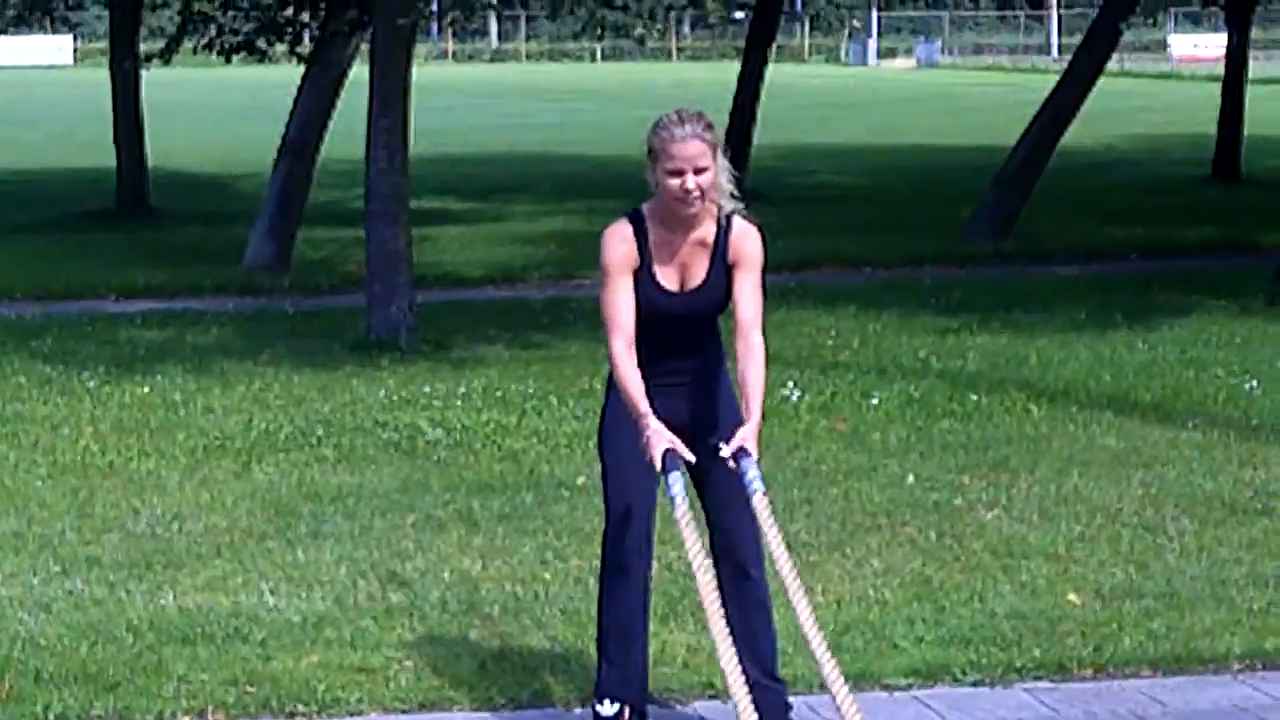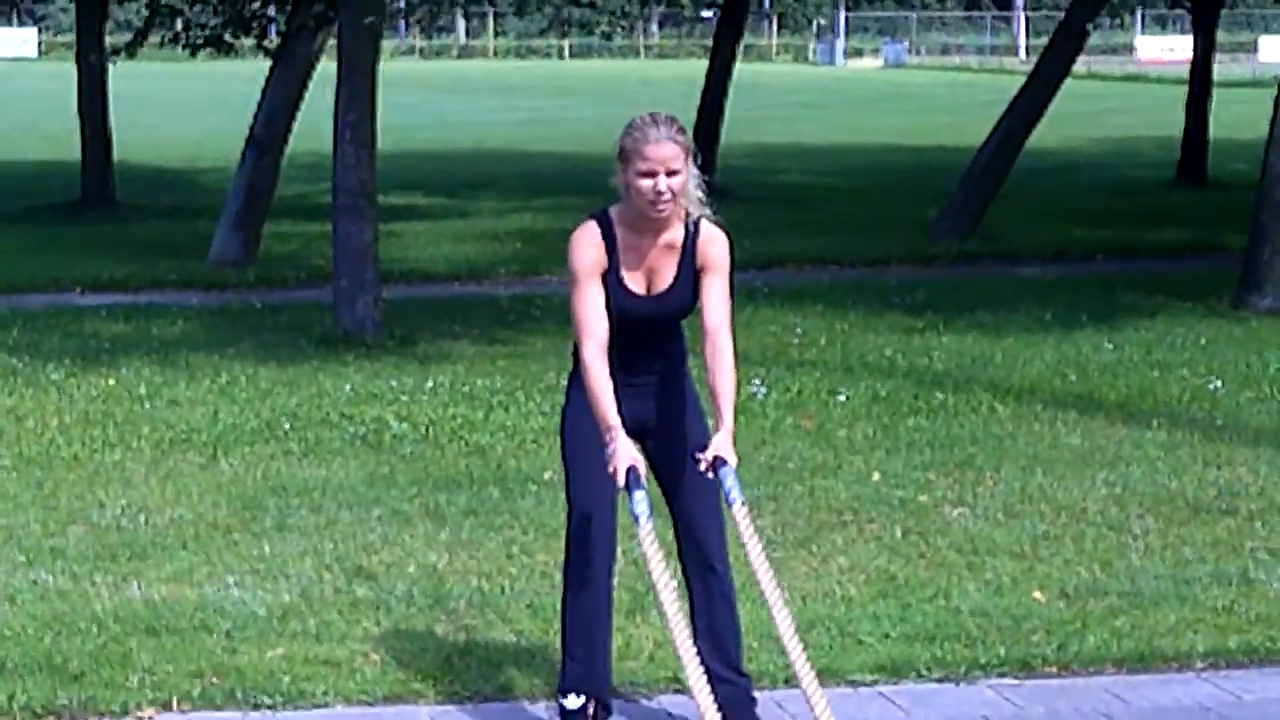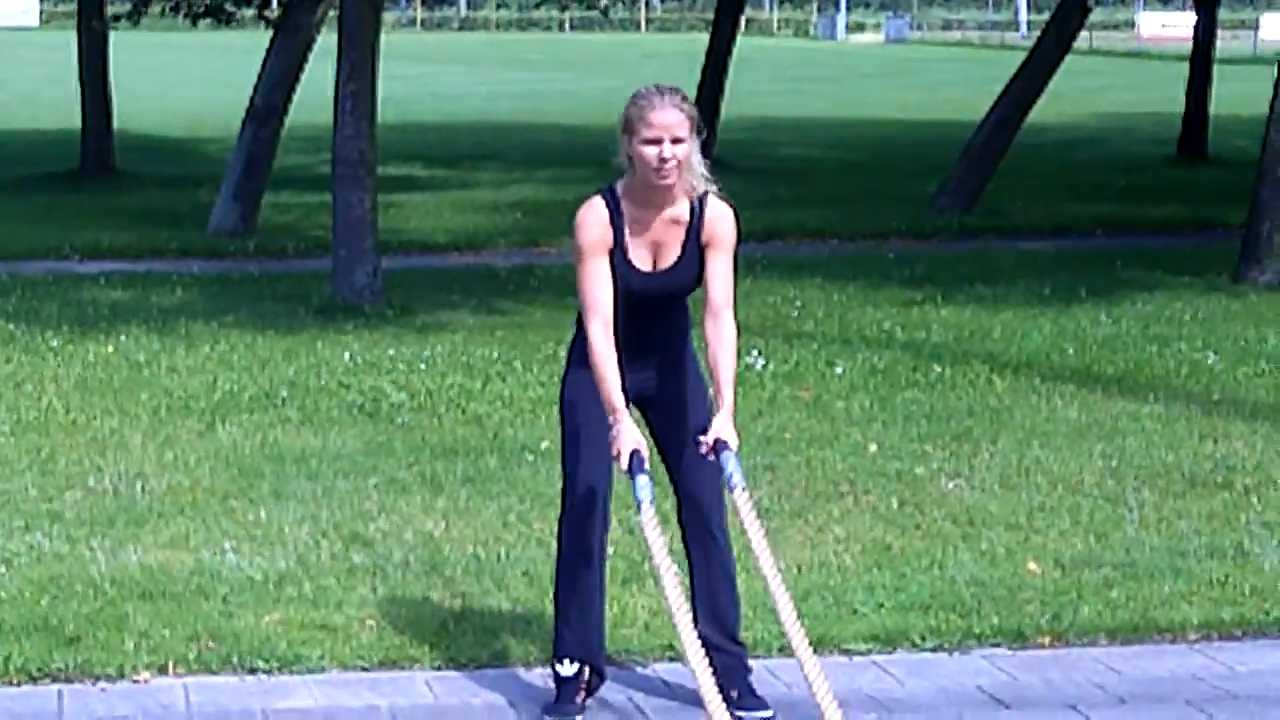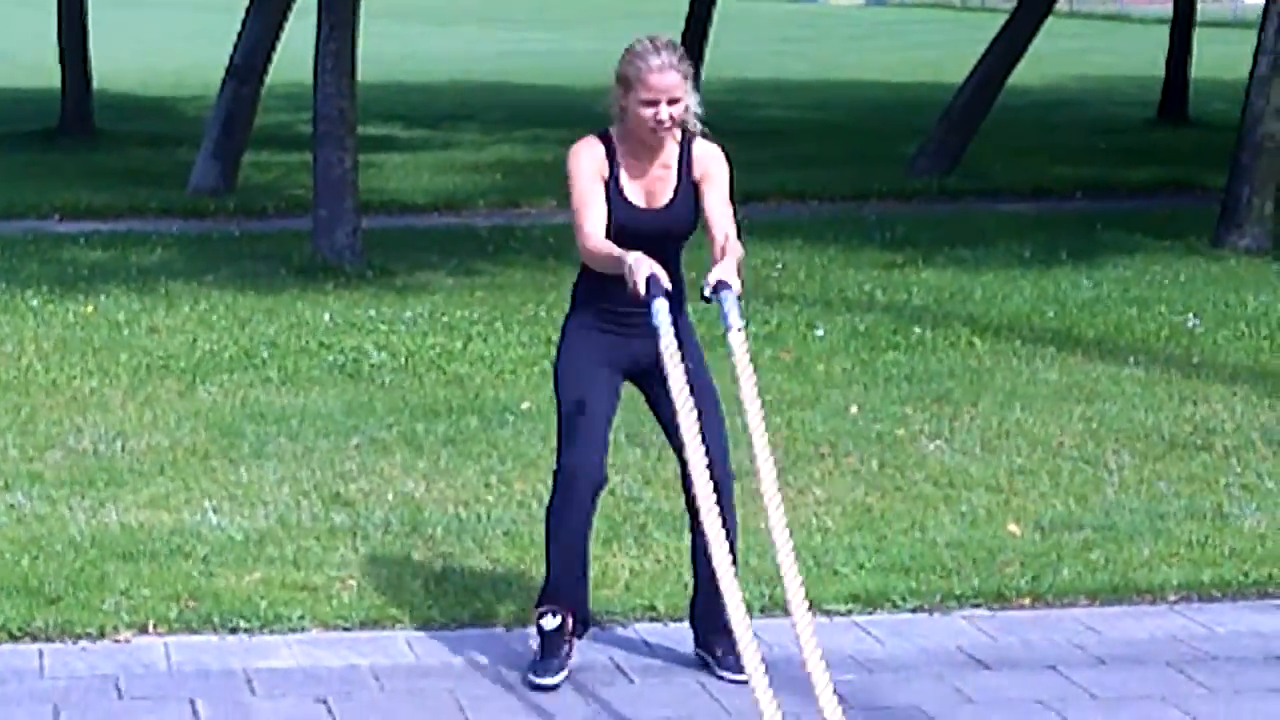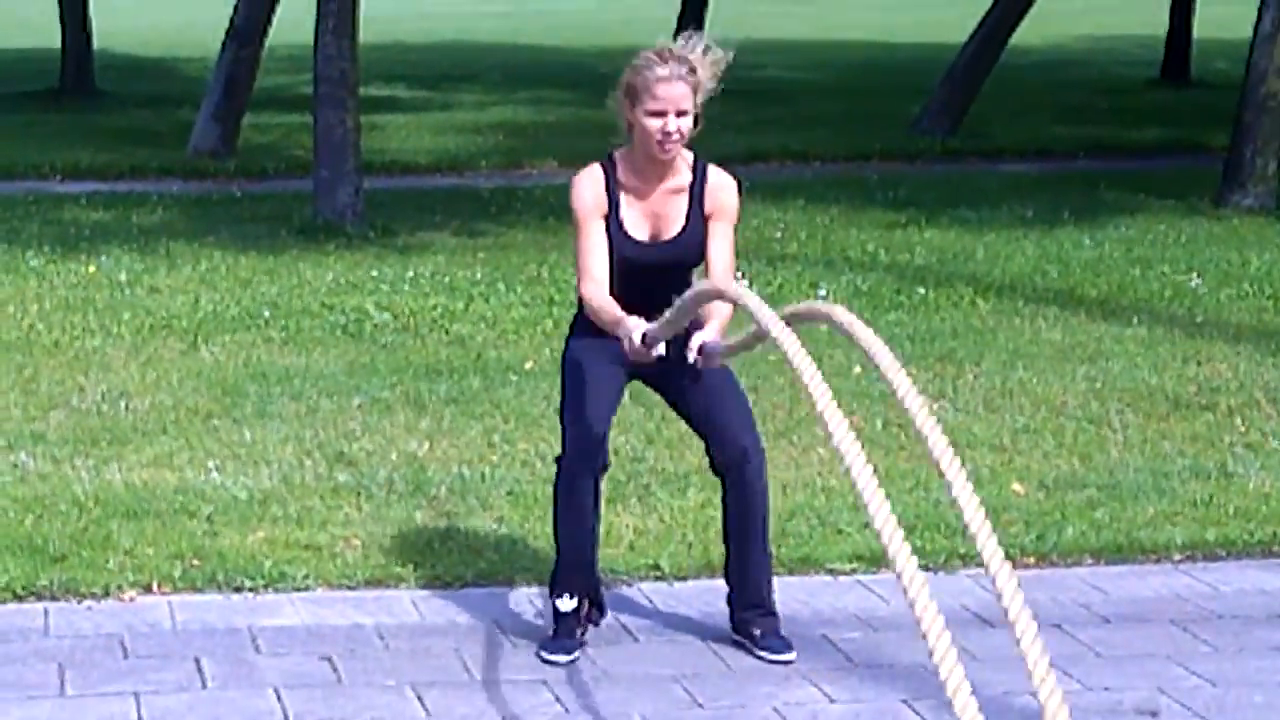
dt=0.7s
person 1, frame 1
left shoulder: (740, 237)
right shoulder: (623, 238)
left elbow: (749, 333)
right elbow: (620, 342)
left wrist: (751, 422)
right wrist: (649, 424)
left hip: (708, 393)
right hip: (638, 399)
left knee: (741, 546)
right knee: (627, 547)
person 1, frame 2
left shoulder: (707, 240)
right shoulder: (591, 240)
left elbow: (718, 337)
right elbow: (591, 347)
left wrist: (725, 428)
right wrist: (615, 437)
left hip: (670, 391)
right hip: (599, 399)
left knee: (706, 543)
right knee: (590, 544)
person 1, frame 3
left shoulder: (713, 214)
right shoulder: (598, 215)
left elbow: (721, 314)
right elbow: (599, 321)
left wrist: (723, 404)
right wrist: (620, 419)
left hip: (673, 366)
right hip: (600, 368)
left knee: (705, 510)
right knee: (584, 509)
person 1, frame 4
left shoulder: (706, 157)
right shoulder: (589, 155)
left elbow: (725, 234)
right elbow: (589, 244)
left wrist: (727, 263)
right wrist: (629, 260)
left hip: (668, 329)
right hip: (595, 333)
left knee: (713, 469)
right knee: (580, 469)
left ankle: (716, 631)
right ankle: (558, 627)
person 1, frame 5
left shoulder: (715, 186)
right shoulder: (594, 183)
left elbow: (721, 285)
right elbow: (591, 289)
left wrist: (713, 327)
right wrist: (624, 326)
left hip: (681, 336)
right hip: (601, 339)
left knee: (743, 454)
right knee: (580, 458)
left ankle: (754, 614)
right ankle: (572, 610)
